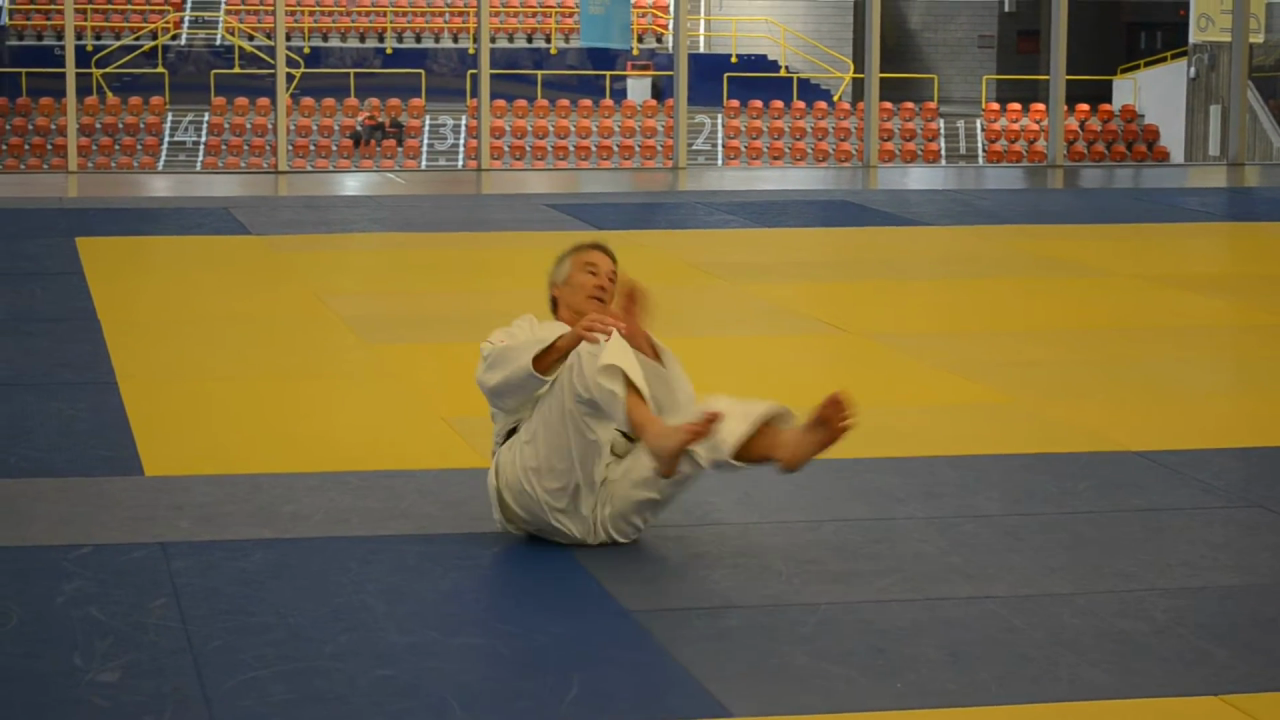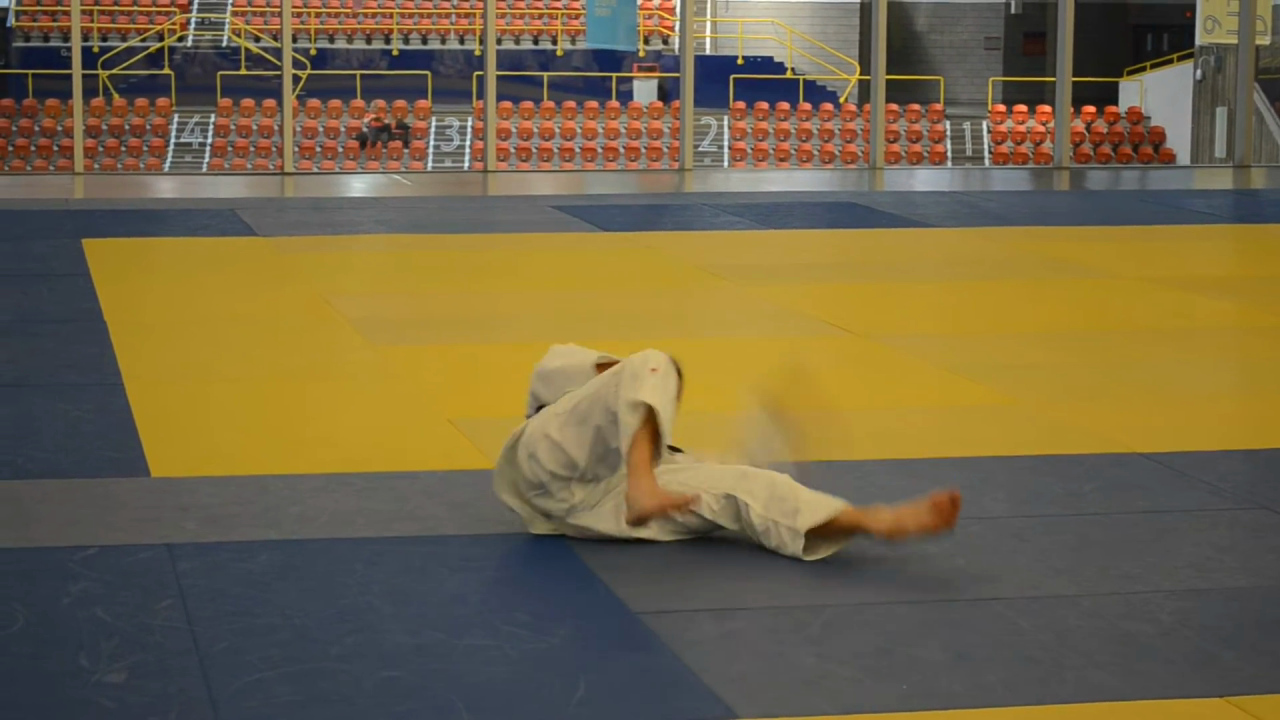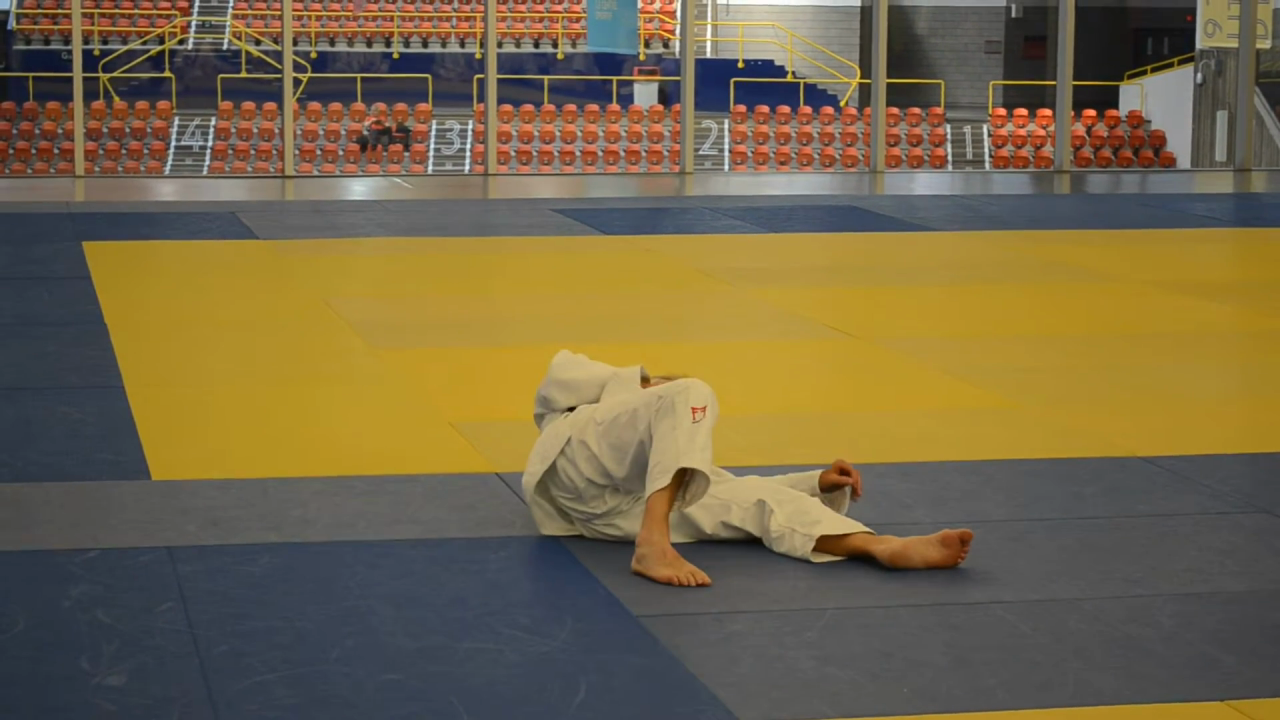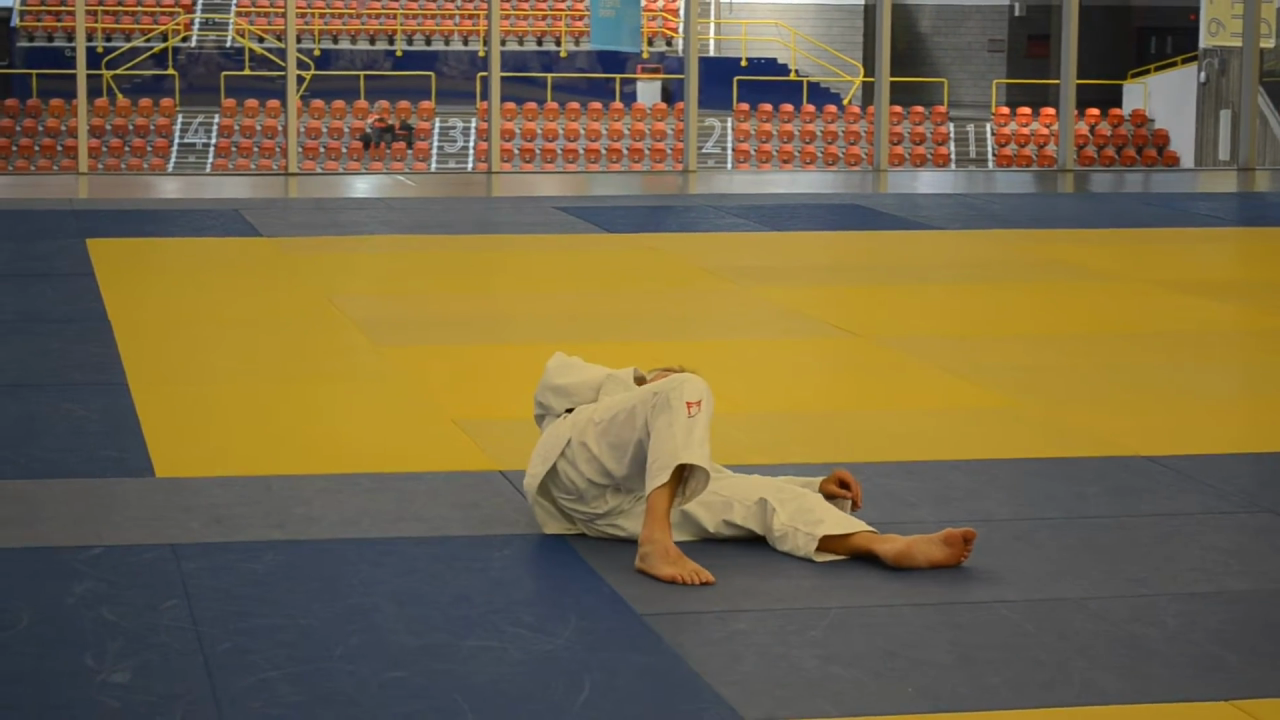
dt=0.4s
person 1, frame 1
left shoulder: (626, 350)
right shoulder: (525, 333)
left elbow: (675, 410)
right elbow: (500, 378)
left wrist: (641, 341)
right wrist: (566, 341)
left hip: (605, 507)
right hip: (541, 490)
left knee: (710, 414)
right knee: (601, 351)
left ankle: (783, 446)
right ankle: (660, 443)
person 1, frame 2
left shoulder: (660, 452)
right shoulder: (568, 401)
left elbow: (713, 470)
right elbow: (552, 372)
right wrist: (625, 370)
left hip: (596, 501)
right hip: (553, 468)
left knee: (743, 487)
right knee: (652, 367)
left ankle: (875, 521)
right ankle: (641, 494)
person 1, frame 3
left shoulder: (673, 461)
right shoulder: (574, 415)
left elbow: (737, 488)
right elbow: (561, 375)
left wrist: (819, 482)
right wrist: (638, 383)
left hip: (612, 509)
left knee: (761, 503)
right knee: (691, 397)
left ankle: (886, 547)
right ankle: (653, 544)
person 1, frame 4
left shoulder: (671, 456)
right shoulder: (585, 410)
left elbow: (740, 488)
right elbow: (556, 378)
left wrist: (816, 488)
right wrist: (635, 384)
left hip: (622, 508)
right hip: (578, 469)
left knee: (766, 497)
right knee: (685, 390)
left ankle: (888, 545)
right ankle: (656, 543)
